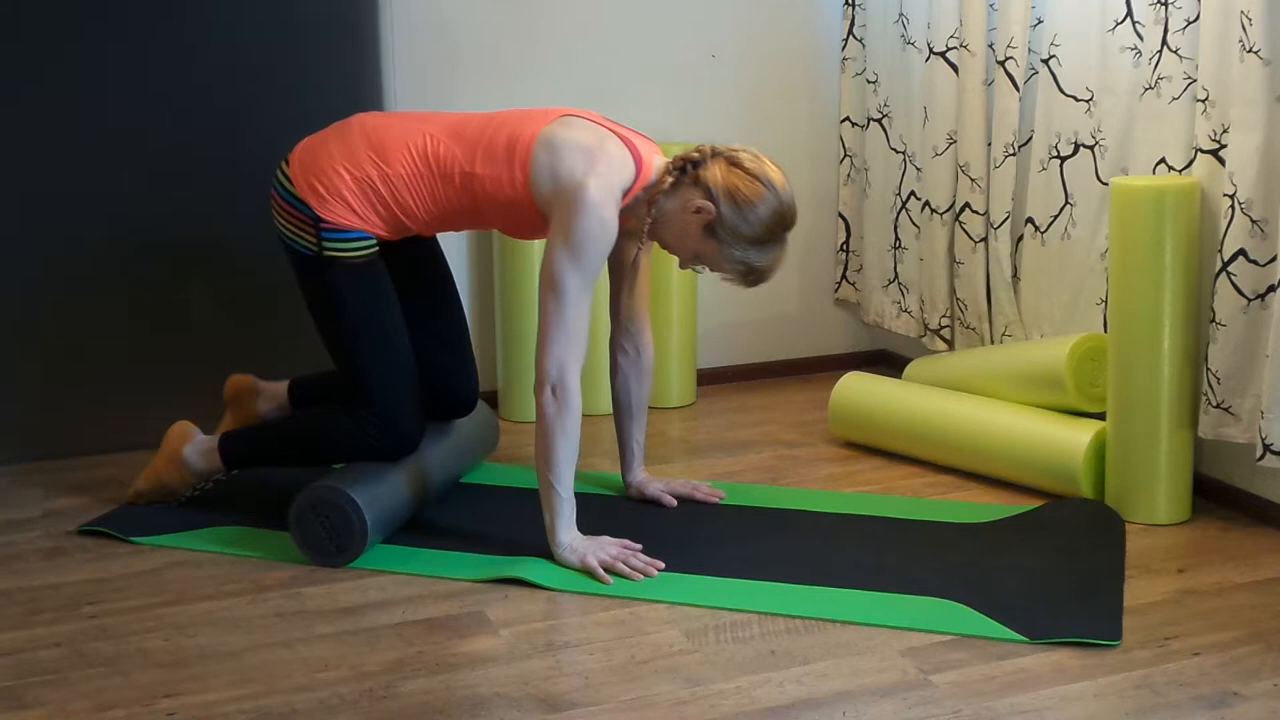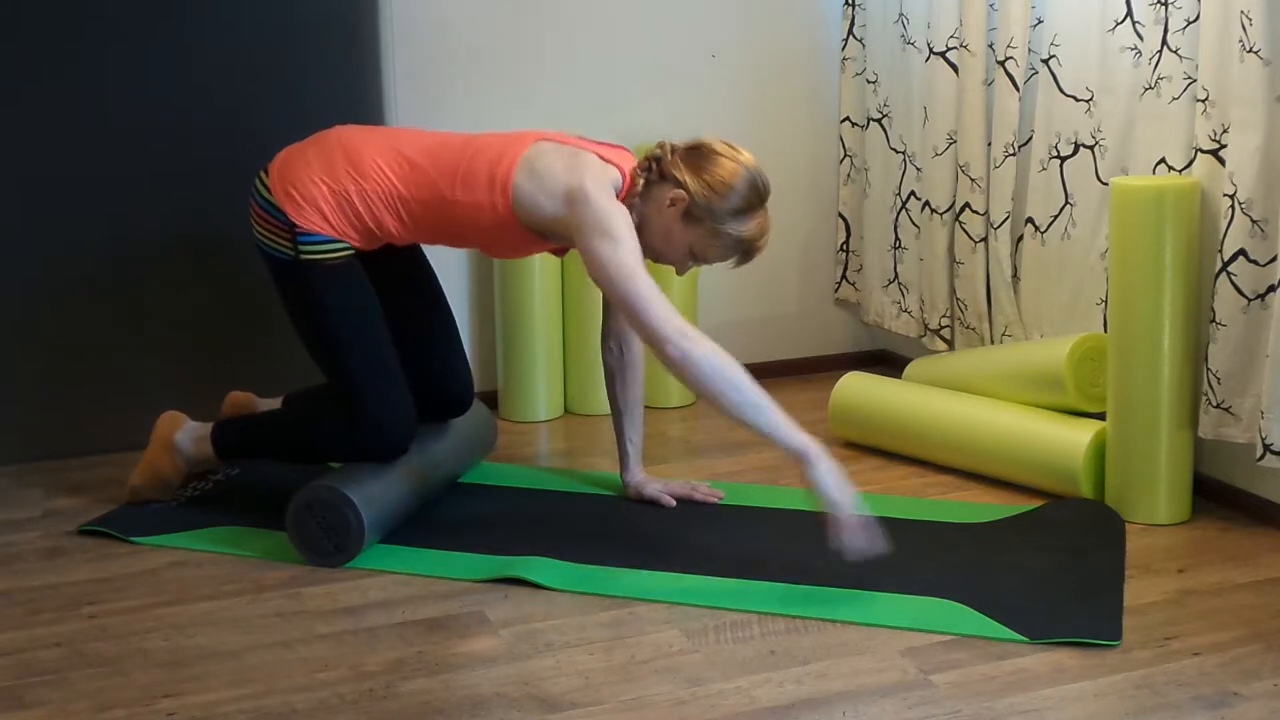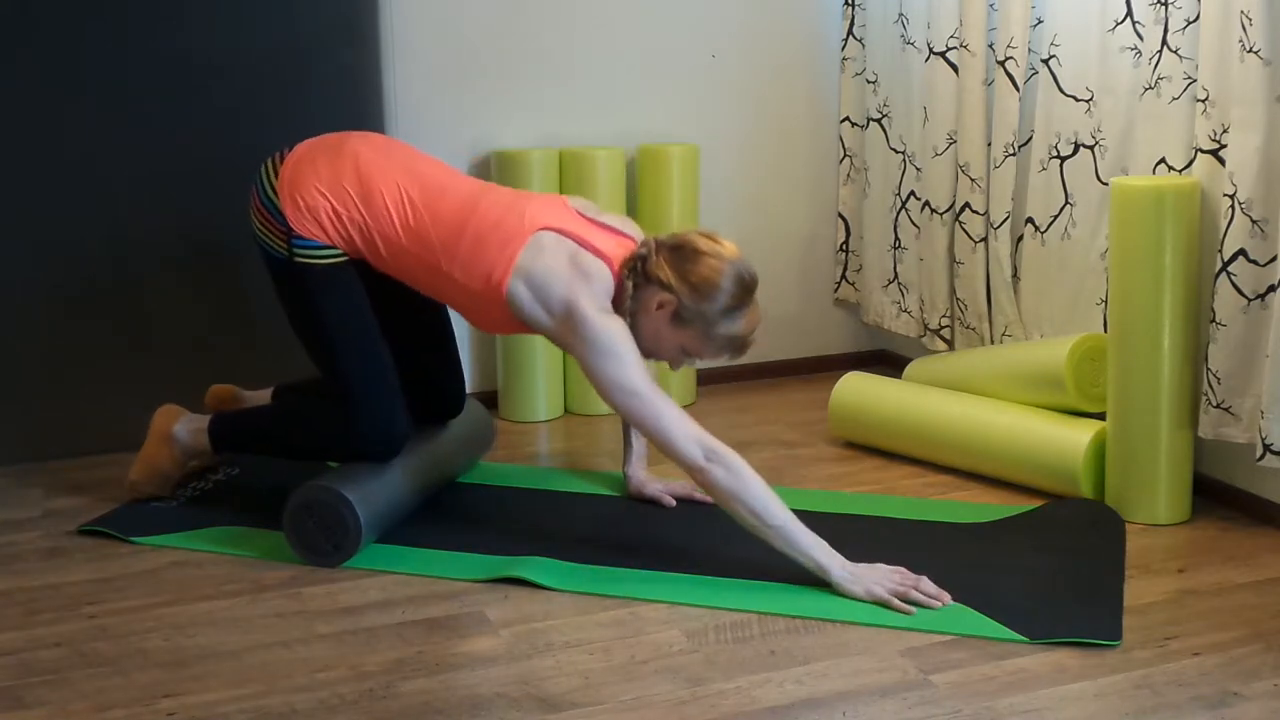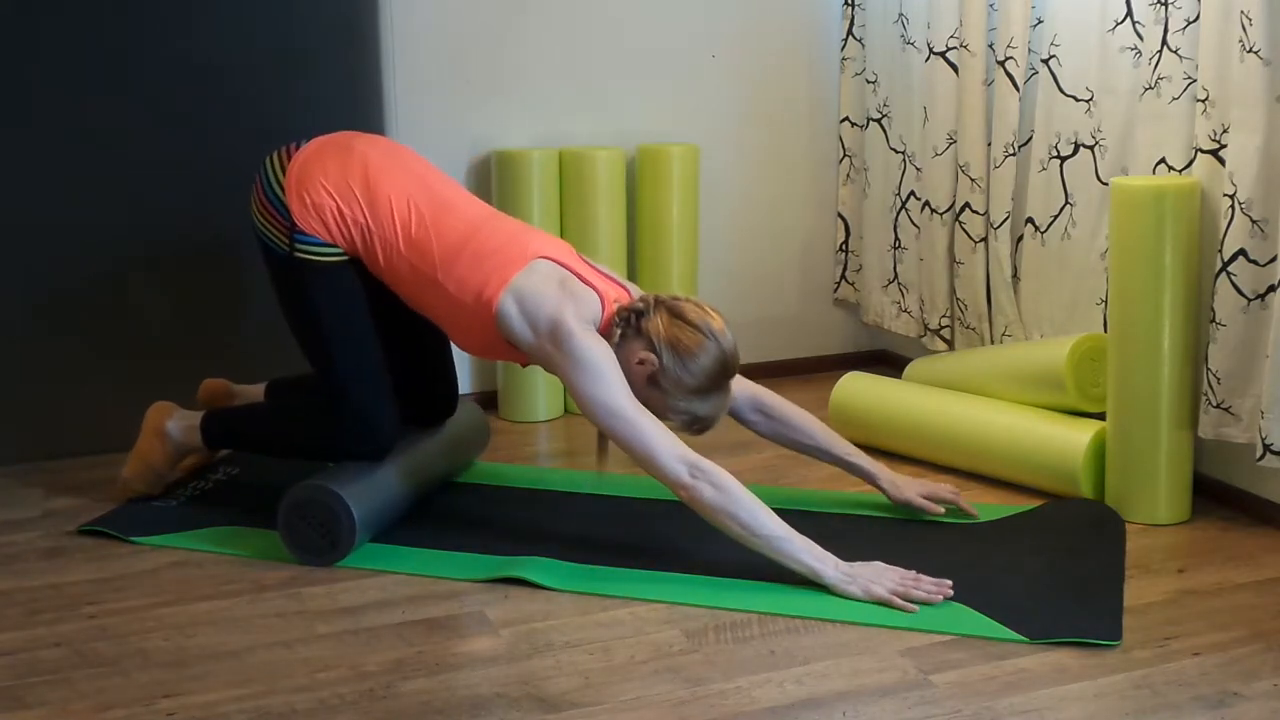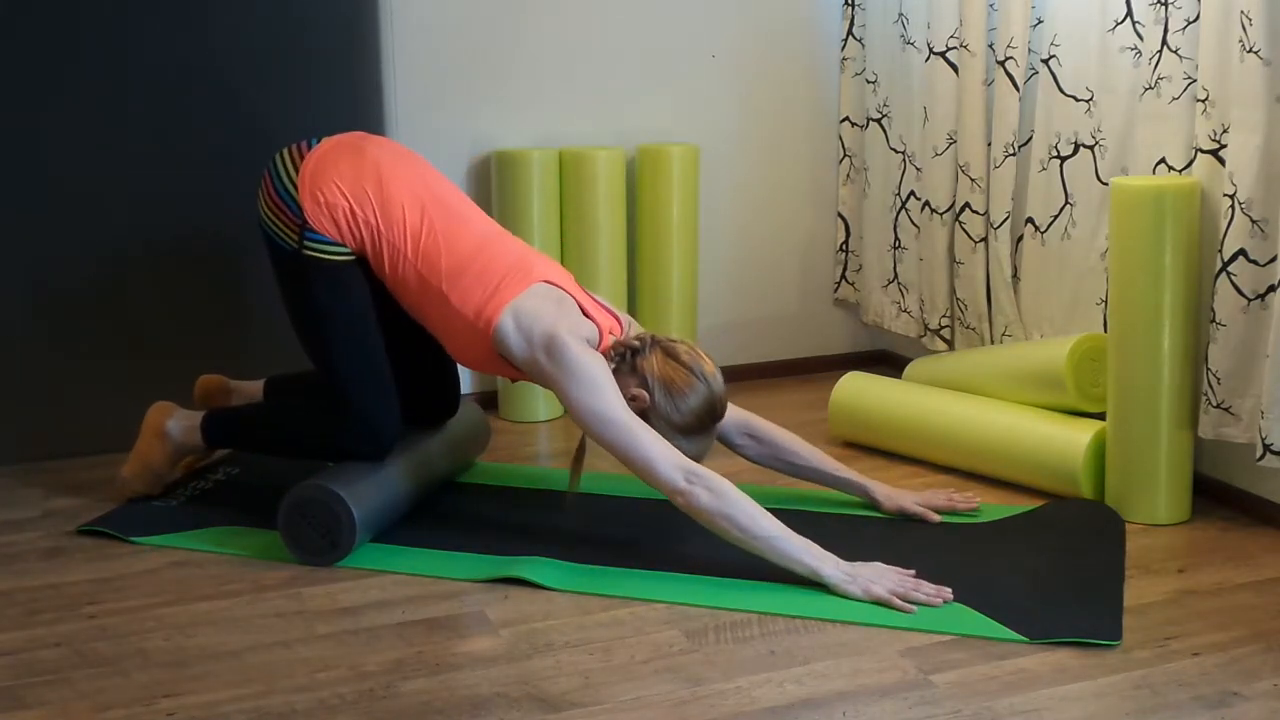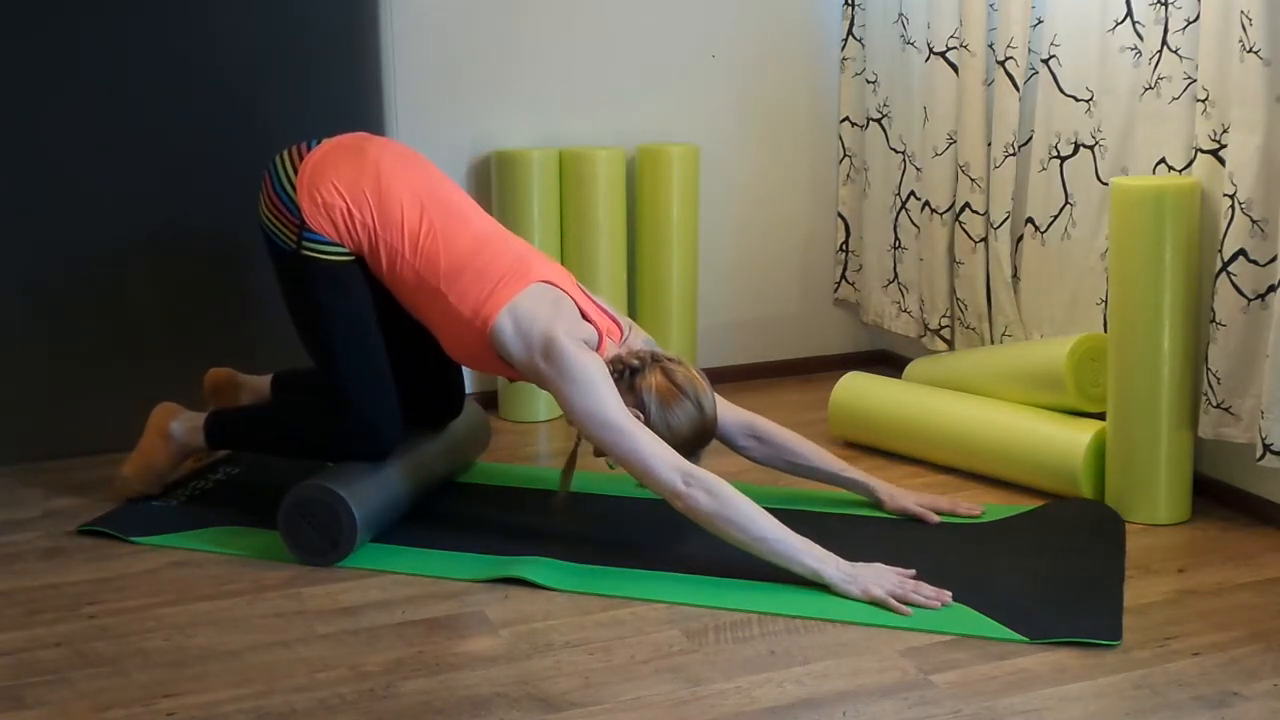
dt=0.7s
person 1, frame 1
left shoulder: (650, 184)
right shoulder: (598, 194)
left elbow: (633, 338)
right elbow: (557, 380)
left wrist: (636, 472)
right wrist: (563, 535)
left hip: (380, 190)
right hip: (331, 192)
left knee: (450, 396)
right knee: (391, 427)
left ankle: (268, 399)
right ankle: (199, 455)
person 1, frame 2
left shoulder: (658, 190)
right shoulder: (593, 201)
left elbow: (623, 334)
right elbow: (677, 343)
left wrist: (632, 467)
right wrist: (812, 456)
left hip: (373, 201)
right hip: (309, 202)
left knee: (447, 400)
right knee: (383, 430)
left ankle: (259, 411)
right ankle: (193, 441)
person 1, frame 3
left shoulder: (632, 250)
right shoulder: (586, 308)
left elbow: (636, 354)
right elbow: (704, 458)
left wrist: (636, 465)
right wrist: (841, 570)
left hip: (363, 175)
right hip: (307, 202)
left knee: (436, 406)
right knee: (376, 430)
left ankle: (250, 402)
right ankle: (193, 431)
person 1, frame 4
left shoulder: (627, 309)
right shoulder: (573, 331)
left elbow: (752, 399)
right elbow: (691, 477)
left wrist: (883, 475)
right wrist: (841, 574)
left hip: (361, 177)
right hip: (310, 200)
left knee: (425, 406)
right knee: (365, 431)
left ankle: (241, 399)
right ankle: (188, 428)
person 1, frame 5
left shoulder: (617, 338)
right shoulder: (569, 353)
left elbow: (741, 427)
right elbow: (689, 483)
left wrist: (877, 489)
right wrist: (842, 574)
left hip: (369, 177)
right hip: (318, 197)
left knee: (428, 406)
right knee: (368, 429)
left ankle: (240, 395)
right ankle: (188, 427)
person 1, frame 6
left shoulder: (619, 340)
right shoulder: (565, 351)
left elbow: (742, 427)
right elbow: (687, 485)
left wrist: (880, 489)
right wrist: (840, 573)
left hip: (368, 179)
right hip: (317, 199)
left knee: (432, 405)
right knee: (370, 431)
left ankle: (251, 390)
right ankle: (191, 429)
